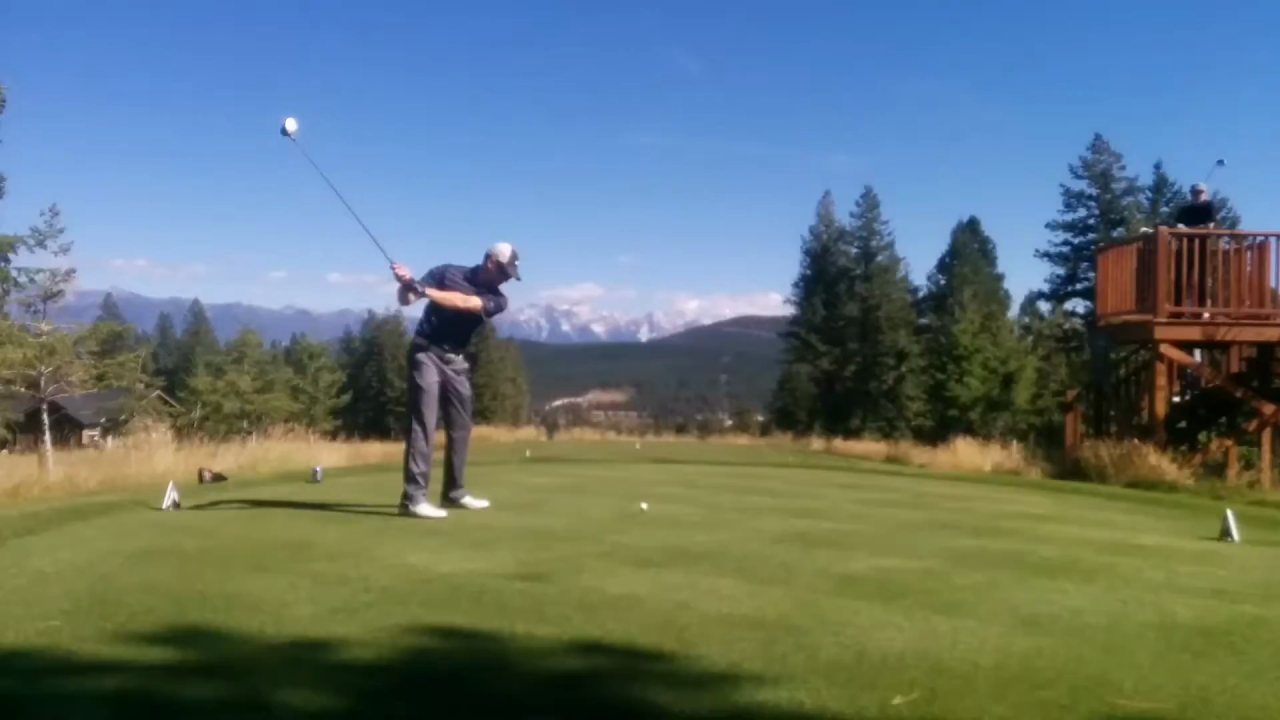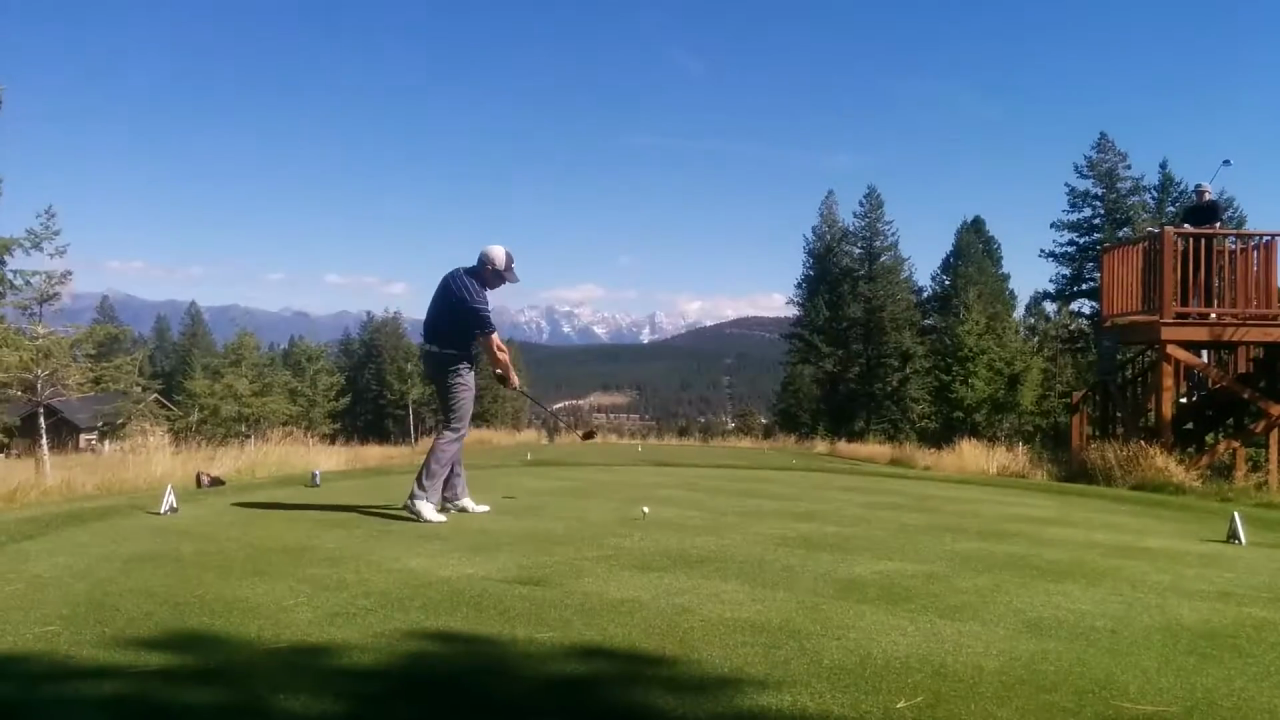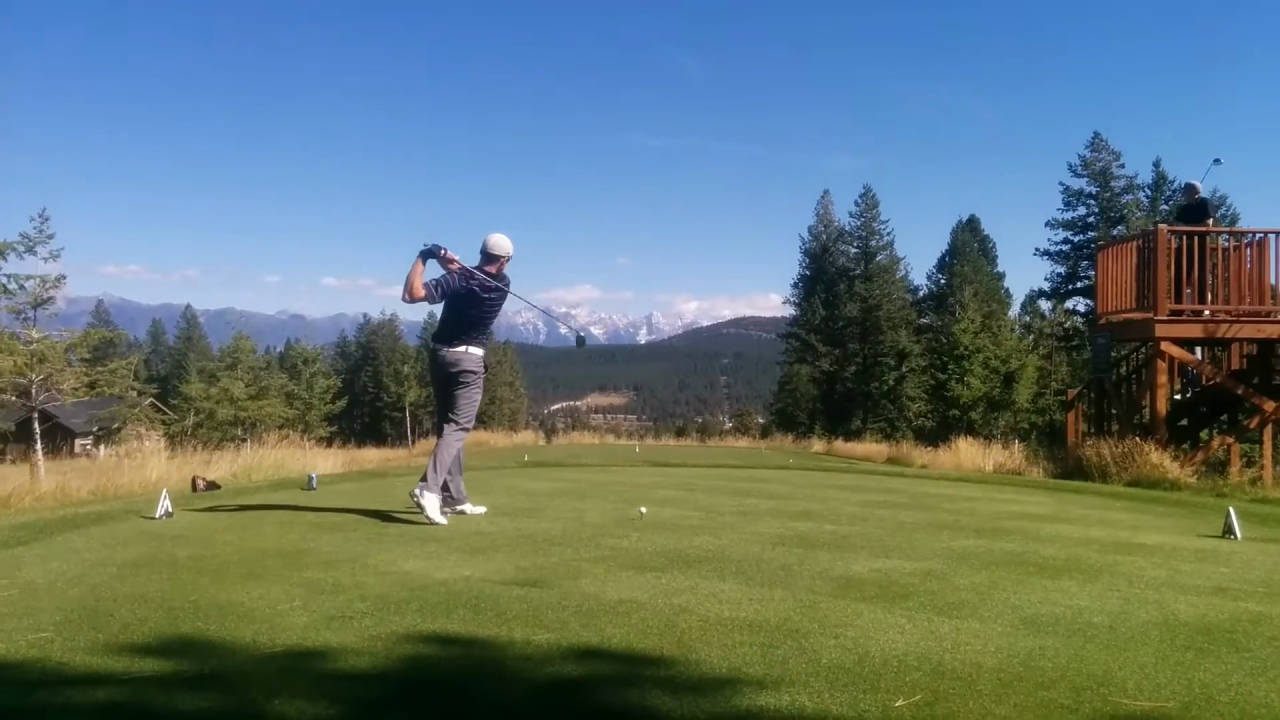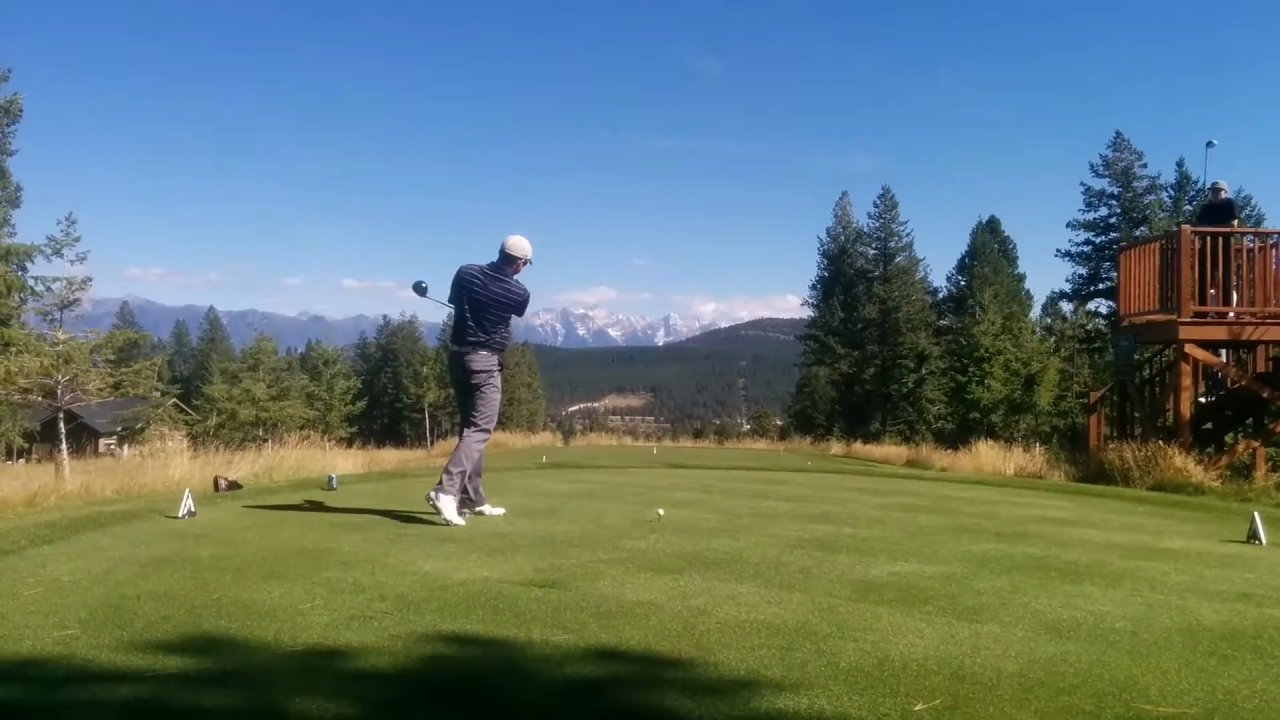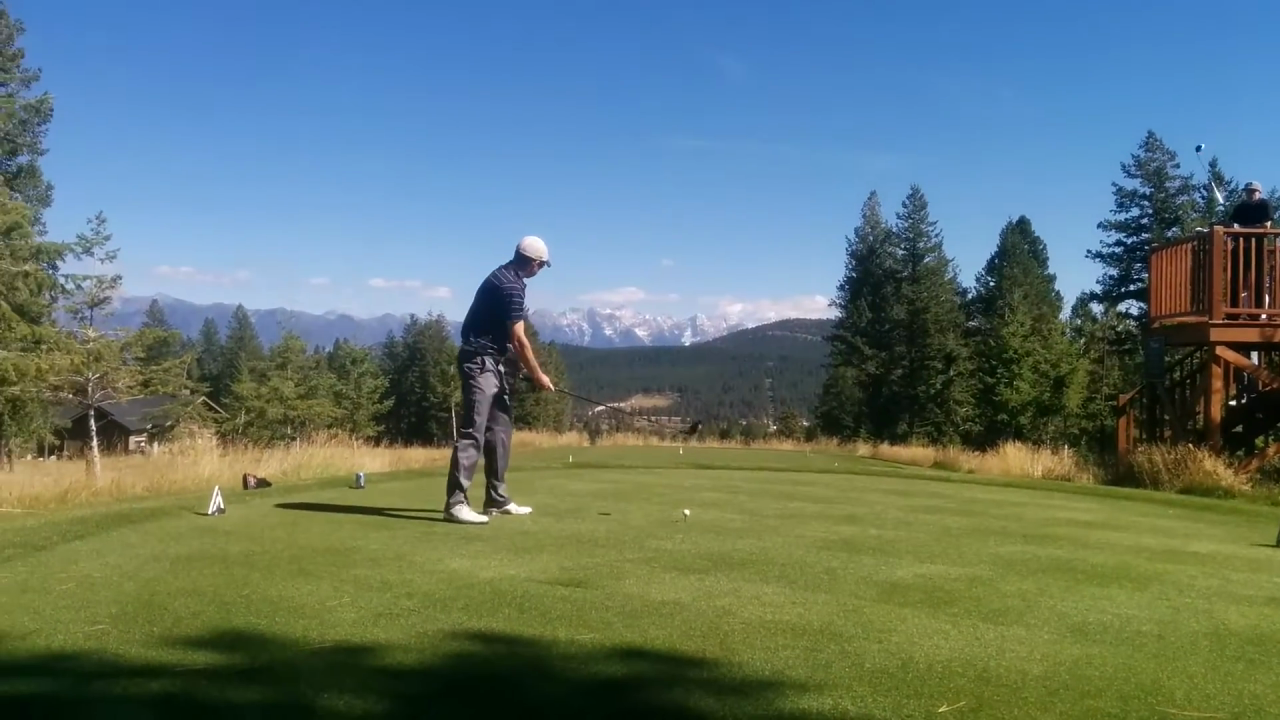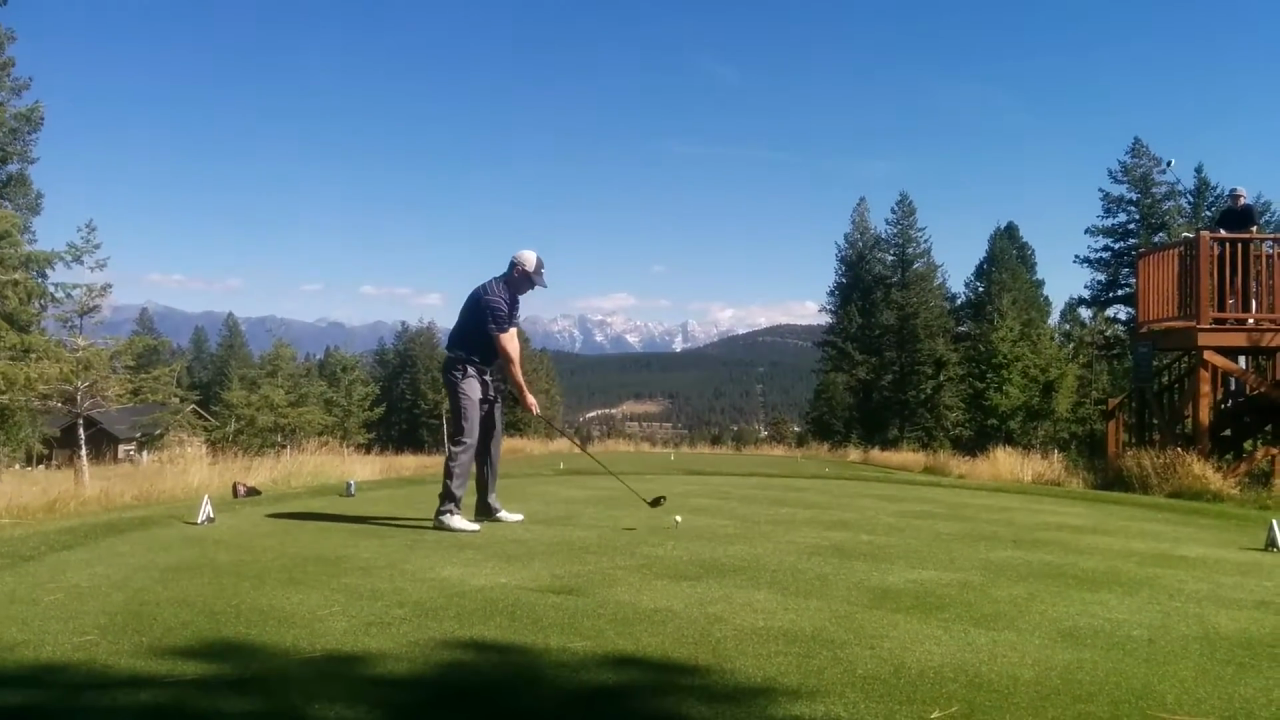
dt=0.5s
person 1, frame 1
left shoulder: (497, 301)
right shoulder: (447, 273)
left elbow: (463, 302)
right elbow: (406, 299)
left wrist: (424, 289)
right wrist: (405, 280)
left hip: (455, 361)
right hip: (426, 353)
left knee: (460, 428)
right knee: (423, 425)
left ankle: (454, 493)
right ankle: (413, 497)
person 1, frame 2
left shoulder: (459, 277)
right shoulder: (472, 296)
right elbow: (494, 347)
right wrist: (509, 373)
left hip: (452, 358)
right hip: (451, 361)
left knee: (455, 426)
right knee: (454, 428)
left ankle: (454, 495)
right ankle: (421, 496)
person 1, frame 3
left shoulder: (457, 281)
right shoulder: (503, 285)
left elbow: (410, 294)
left wrist: (423, 257)
right wrist: (442, 257)
left hip: (440, 357)
right hip: (469, 360)
left knee: (447, 427)
right knee: (457, 428)
left ankle: (454, 498)
right ankle: (429, 488)
person 1, frame 4
left shoulder: (464, 274)
right shoulder: (520, 294)
left hip: (458, 358)
right hip: (485, 362)
left knee: (471, 428)
right knee: (479, 430)
left ankle: (472, 499)
right ankle: (446, 490)
person 1, frame 5
left shoulder: (505, 279)
right shoulder: (510, 287)
left elbow: (511, 335)
right elbow: (519, 339)
left wrist: (528, 371)
right wrist: (538, 375)
left hip: (491, 361)
right hip: (479, 361)
left knee: (499, 429)
right knee: (473, 430)
left ankle: (497, 498)
right ankle: (455, 503)
person 1, frame 6
left shoulder: (511, 298)
right shoulder: (492, 297)
left elbow: (513, 343)
right elbow: (506, 352)
left wrist: (517, 388)
right wrist: (524, 393)
left hip: (483, 370)
right hip: (462, 368)
left knee: (490, 438)
right knee: (466, 436)
left ankle: (487, 506)
right ankle: (447, 511)
